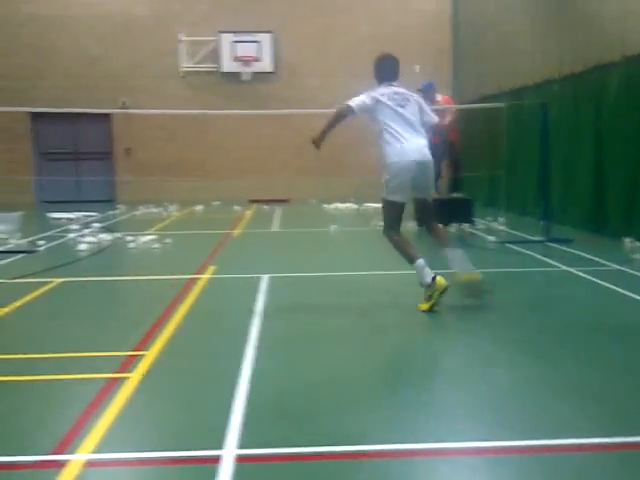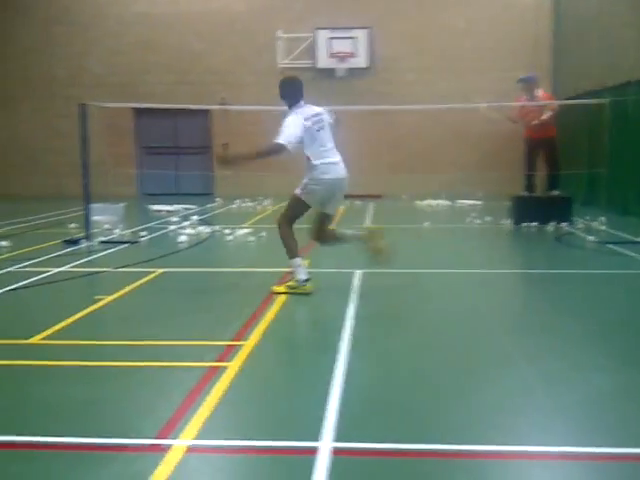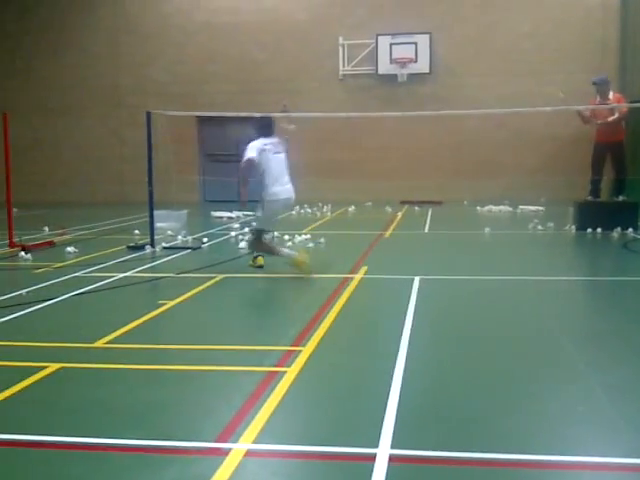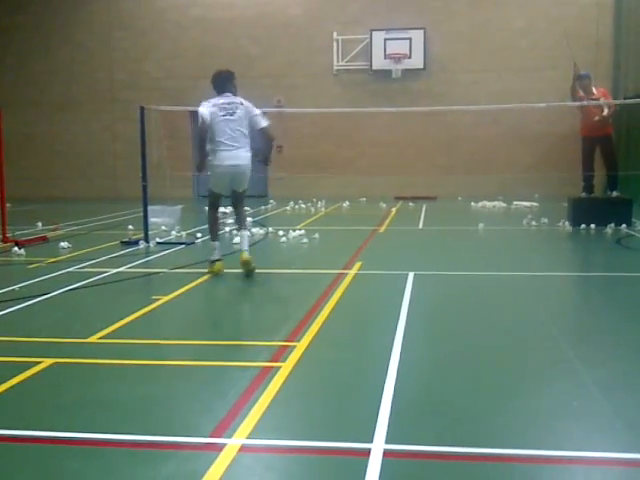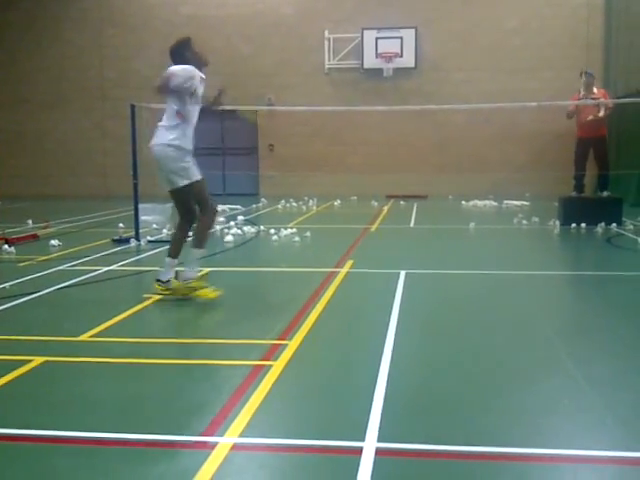
dt=0.5s
person 1, frame 1
left shoulder: (372, 96)
right shoulder: (413, 97)
left elbow: (344, 110)
left wrist: (321, 135)
right wrist: (438, 169)
left hip: (399, 162)
right hip: (423, 159)
left knee: (391, 230)
right knee: (430, 222)
left ankle: (431, 281)
right ankle: (466, 272)
person 1, frame 2
left shoulder: (293, 121)
right shoulder: (320, 112)
left elbow: (277, 148)
left wrist: (239, 157)
left hip: (321, 177)
right hip: (339, 174)
left knee: (284, 224)
right knee: (320, 235)
left ankle: (301, 280)
right ankle: (366, 236)
person 1, frame 3
left shoulder: (255, 146)
right shoulder: (279, 144)
left elbow: (247, 164)
left wrist: (243, 188)
left hip: (273, 197)
right hip: (288, 196)
left knee: (257, 241)
left ankle: (294, 257)
right ankle: (257, 256)
person 1, frame 4
left shoulder: (208, 106)
right shoulder: (246, 106)
left elbow: (202, 128)
right elbow: (267, 135)
left wrist: (201, 158)
right wrist: (265, 154)
left hip: (220, 163)
right hip: (242, 162)
left knee: (213, 209)
right knee: (238, 207)
left ankle: (216, 260)
right ankle: (244, 253)
person 1, frame 5
left shoulder: (194, 79)
right shoulder: (187, 72)
right elbow: (163, 84)
right wrist: (197, 87)
left hip: (167, 149)
right hip: (173, 147)
left knee: (188, 216)
right knee: (208, 210)
left ankle: (166, 279)
right ankle: (190, 276)
person 2, frame 1
left shoulder: (446, 100)
left elbow: (451, 115)
left wrist: (444, 124)
left hip: (449, 138)
right hip: (436, 140)
left knee: (455, 165)
right knee: (435, 167)
left ankle: (455, 190)
person 2, frame 2
left shoulder: (546, 96)
right shoulder: (522, 100)
left elbow: (553, 111)
right elbow: (519, 118)
left wrist: (541, 121)
right wrist: (512, 119)
left hip: (548, 135)
right hip: (531, 136)
left knee: (552, 163)
right knee: (529, 164)
left ankle: (553, 189)
right ankle: (529, 189)
person 2, frame 3
left shoulder: (618, 98)
right shoulder: (595, 102)
left elbow: (622, 115)
right elbow: (587, 120)
left wrist: (606, 122)
right wrist: (580, 113)
left hip: (616, 139)
right hip: (600, 140)
left knee: (619, 168)
right knee: (596, 168)
left ankle: (619, 194)
right ankle: (593, 195)
person 2, frame 4
left shoulder: (602, 92)
right shoulder: (579, 96)
left elbow: (612, 108)
right elbow: (573, 96)
left wrist: (605, 117)
right wrist: (575, 77)
left hip: (605, 133)
right hip: (588, 134)
left knee: (611, 162)
right knee: (587, 164)
left ankle: (613, 189)
right ankle: (587, 191)
person 2, frame 5
left shoulder: (602, 93)
right shoulder: (577, 97)
left elbow: (609, 109)
right elbow: (569, 115)
left wrist: (601, 117)
right wrist: (573, 111)
left hip: (599, 134)
right hip: (583, 135)
left knee: (603, 163)
right knee: (579, 164)
left ankle: (603, 190)
right ankle: (578, 190)
